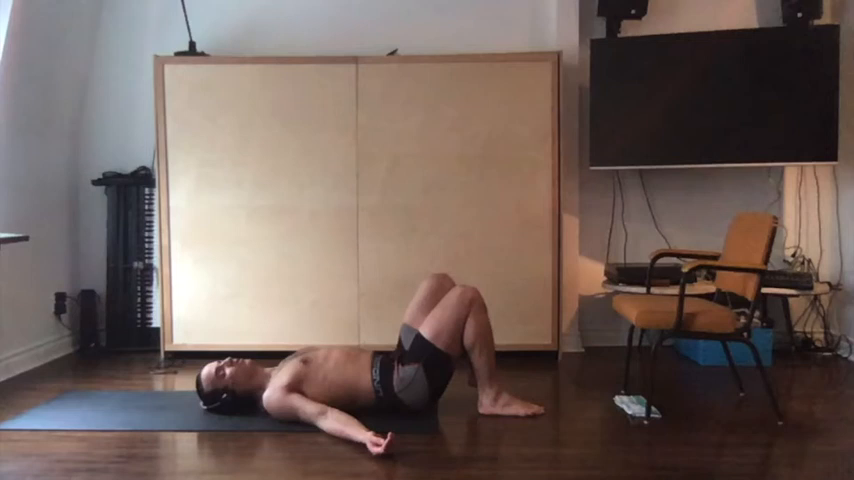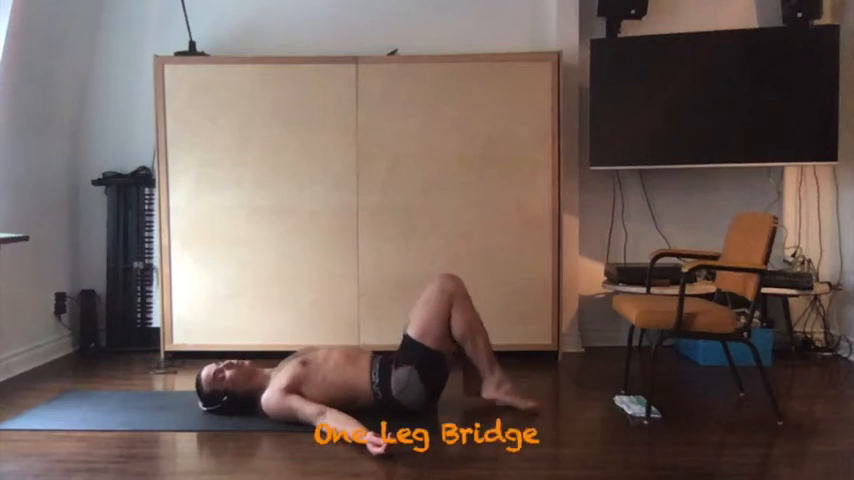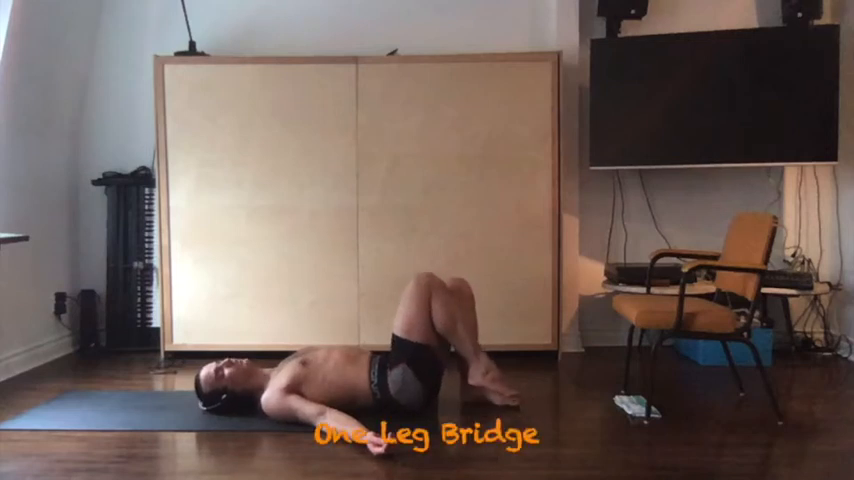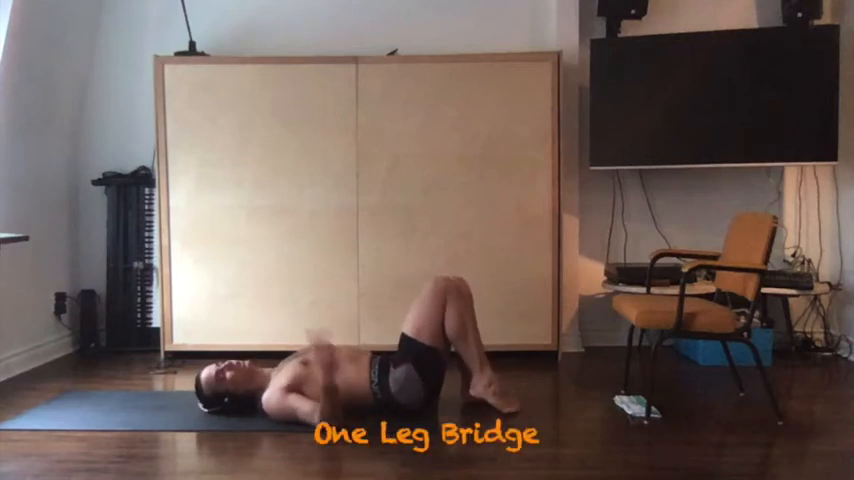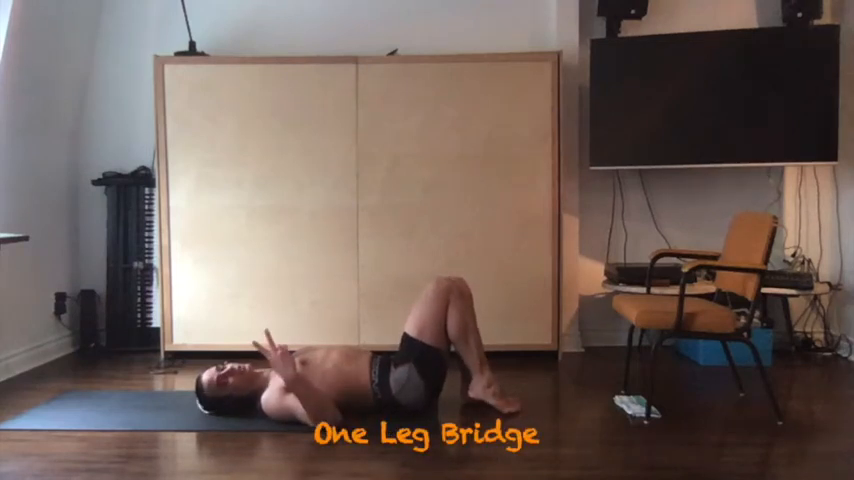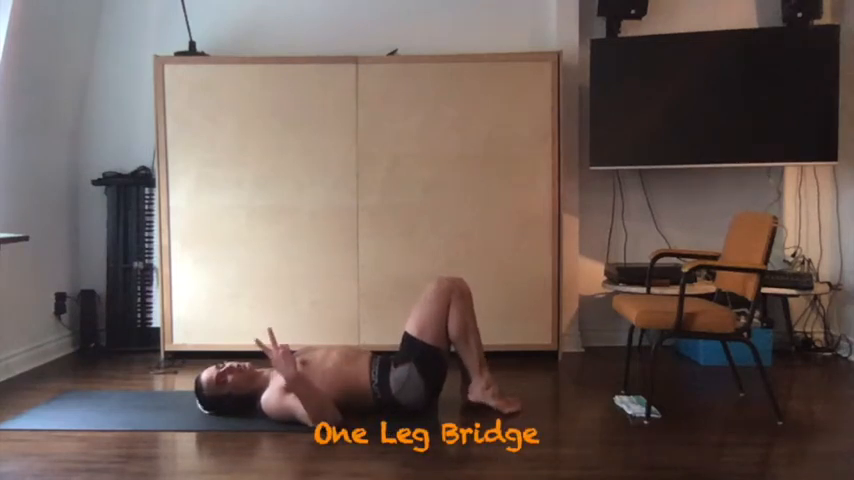
dt=0.5s
person 1, frame 1
left shoulder: (279, 374)
right shoulder: (274, 398)
right elbow: (322, 414)
right wrist: (367, 436)
left hip: (396, 364)
right hip: (405, 384)
left knee: (439, 282)
right knee: (468, 298)
left ankle: (478, 370)
right ankle: (491, 396)
person 1, frame 2
left shoulder: (279, 374)
right shoulder: (272, 400)
right elbow: (322, 415)
right wrist: (366, 437)
left hip: (393, 365)
right hip: (404, 385)
left knee: (448, 282)
right knee: (449, 291)
left ankle: (475, 377)
right ankle: (494, 383)
person 1, frame 3
left shoulder: (281, 373)
right shoulder: (273, 400)
right elbow: (321, 415)
right wrist: (366, 437)
left hip: (393, 370)
right hip: (402, 384)
left knee: (457, 286)
right knee: (425, 282)
left ankle: (473, 386)
right ankle: (481, 369)
person 1, frame 4
left shoulder: (280, 374)
right shoulder: (273, 399)
right elbow: (326, 418)
right wrist: (328, 377)
left hip: (389, 371)
right hip: (401, 384)
left knee: (456, 286)
right knee: (443, 288)
left ankle: (473, 387)
right ankle: (483, 381)
person 1, frame 5
left shoulder: (275, 376)
right shoulder: (273, 399)
right elbow: (330, 419)
right wrist: (293, 380)
left hip: (395, 370)
right hip: (405, 384)
left knee: (455, 287)
right knee: (445, 289)
left ankle: (472, 385)
right ankle: (483, 383)
person 1, frame 6
left shoulder: (274, 377)
right shoulder: (273, 399)
right elbow: (329, 420)
right wrist: (293, 378)
left hip: (393, 369)
right hip: (405, 384)
left knee: (454, 289)
right knee: (447, 289)
left ankle: (472, 386)
right ankle: (482, 384)
